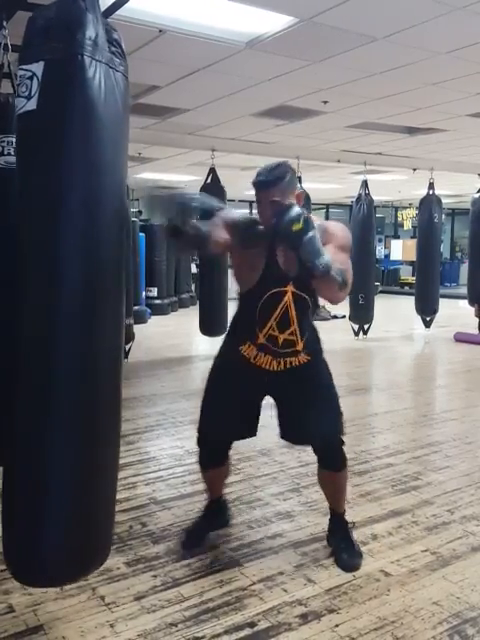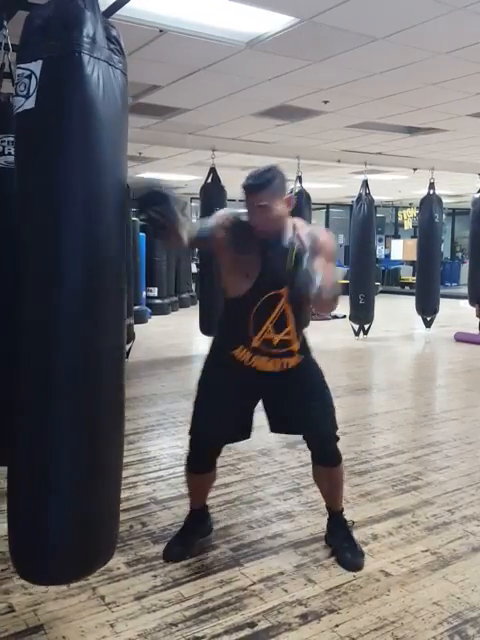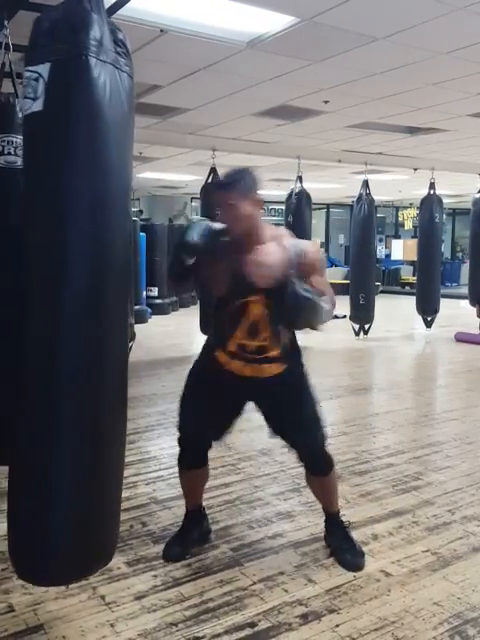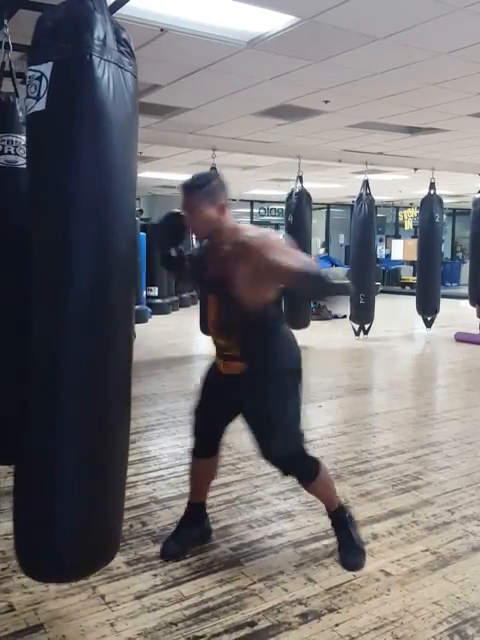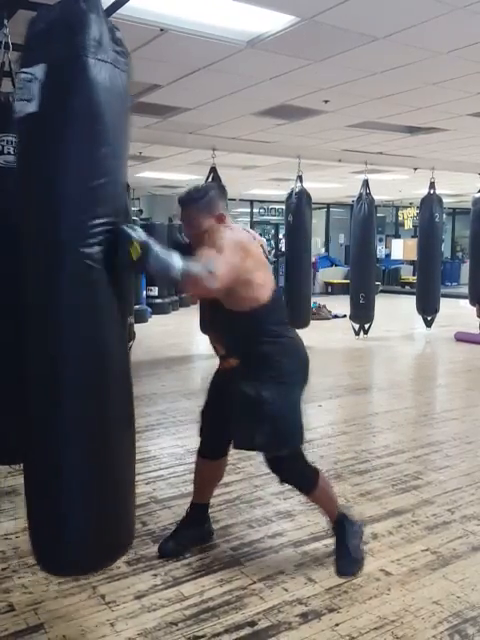
dt=0.1s
person 1, frame 1
left shoulder: (332, 234)
left elbow: (337, 293)
left hip: (300, 358)
right hip: (243, 356)
left knee: (330, 446)
right knee: (212, 440)
left ankle: (338, 527)
right ankle: (215, 509)
person 1, frame 2
left shoulder: (316, 240)
right shoulder: (231, 230)
left elbow: (326, 303)
left hip: (292, 359)
right hip: (233, 359)
left knee: (325, 442)
right knee: (204, 445)
left ankle: (337, 525)
right ankle: (197, 520)
person 1, frame 3
left shoulder: (297, 250)
right shoulder: (215, 239)
left elbow: (325, 301)
right elbow: (181, 274)
left wrist: (307, 302)
right wrist: (187, 253)
left hip: (277, 366)
right hip: (221, 364)
left knee: (312, 449)
right knee: (193, 444)
left ankle: (335, 526)
right ankle: (195, 522)
person 1, frame 4
left shoulder: (252, 243)
right shoulder: (213, 245)
left elbow: (303, 270)
left wrist: (313, 281)
right wrist: (181, 261)
left hip: (268, 363)
right hip: (230, 361)
left knee: (287, 455)
right knee: (205, 436)
left ankle: (343, 521)
right ankle: (195, 521)
person 1, frame 5
left shoulder: (229, 241)
right shoulder: (223, 245)
left elbow: (200, 282)
left wrist: (147, 247)
left hip: (274, 365)
right hip: (244, 363)
left knee: (285, 461)
right knee: (212, 438)
left ankle: (345, 528)
right ankle: (197, 523)
